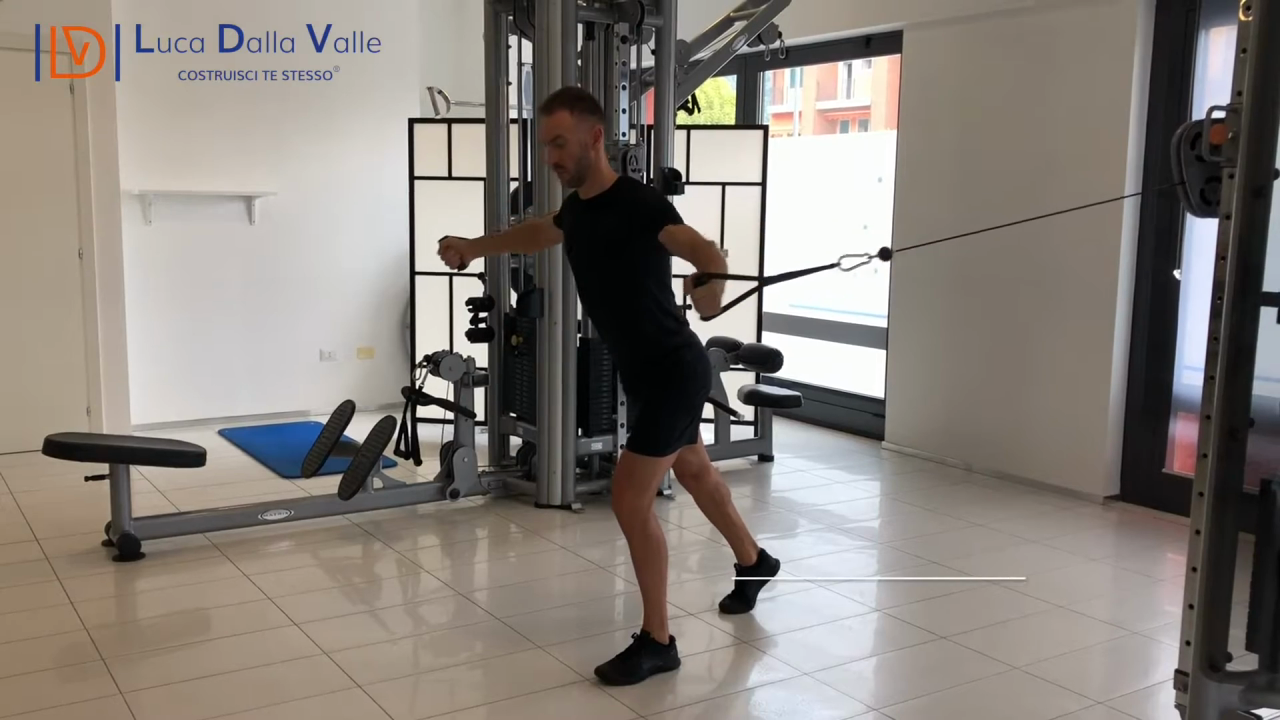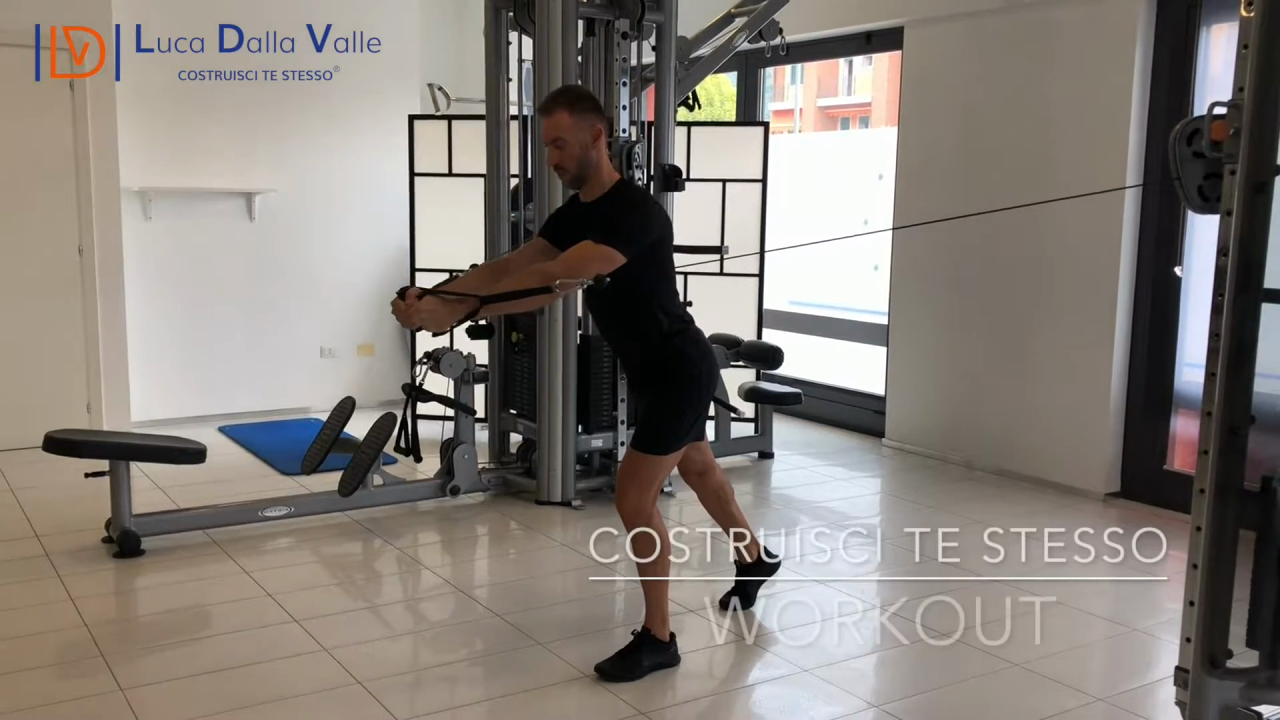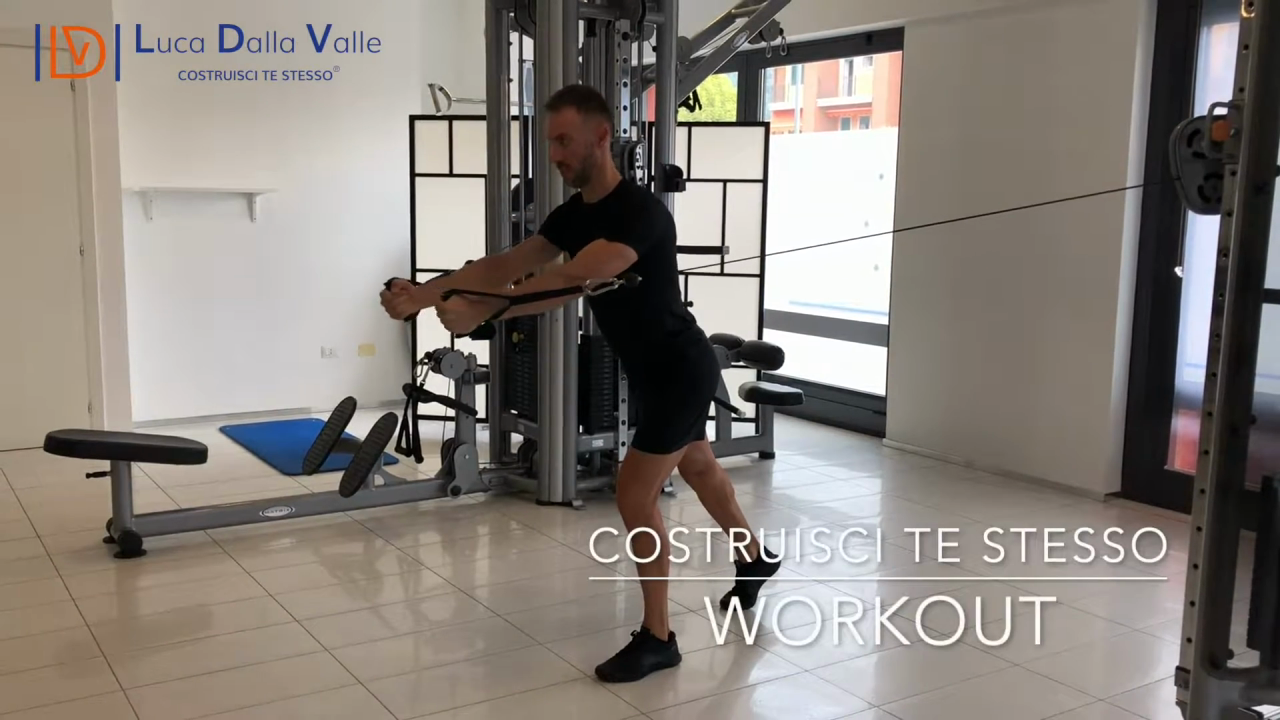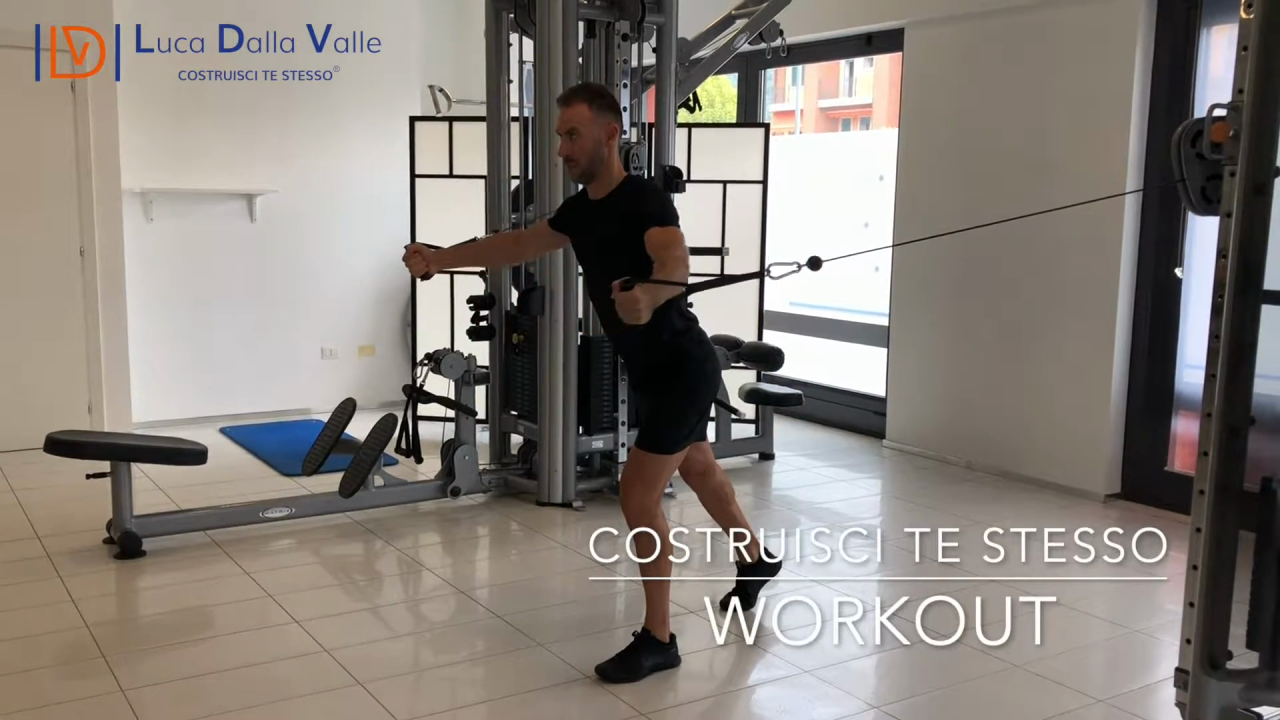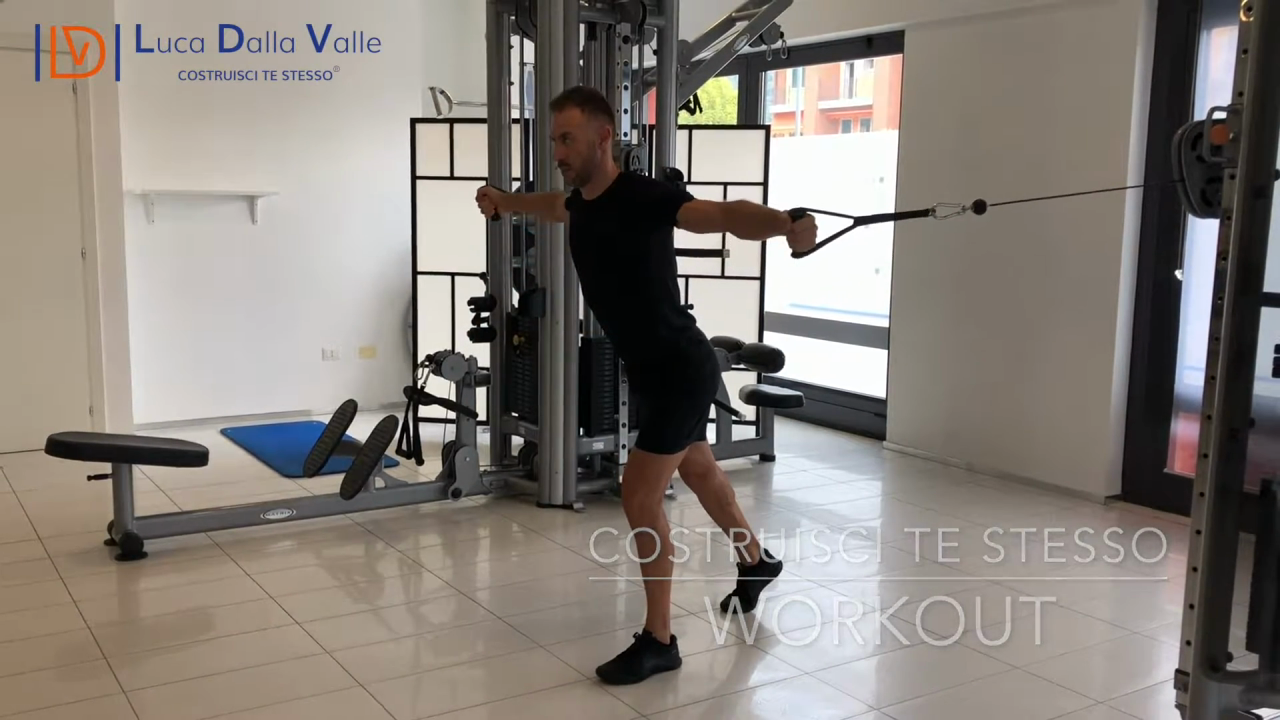
dt=1s
person 1, frame 1
left shoulder: (638, 203)
right shoulder: (580, 207)
left elbow: (697, 247)
right elbow: (540, 232)
left wrist: (711, 282)
right wrist: (474, 247)
left hip: (671, 370)
right hip: (642, 370)
left knee: (630, 499)
right knee: (693, 471)
left ankle: (657, 641)
right ankle: (754, 562)
person 1, frame 2
left shoulder: (635, 212)
right shoulder: (575, 214)
left elbow: (554, 281)
right elbow: (509, 267)
left wrist: (457, 311)
right wrist: (434, 299)
left hip: (680, 369)
right hip: (653, 369)
left knee: (634, 497)
right knee: (699, 469)
left ankle: (657, 637)
right ankle: (754, 559)
person 1, frame 3
left shoulder: (638, 211)
right shoulder: (573, 214)
left elbow: (576, 279)
right elbow: (504, 265)
left wrist: (481, 310)
right wrist: (422, 295)
left hip: (680, 368)
right hip: (649, 370)
left knee: (634, 495)
right knee: (698, 468)
left ankle: (657, 637)
right ankle: (755, 558)
person 1, frame 4
left shoulder: (644, 201)
right shoulder: (581, 207)
left elbow: (674, 258)
right elbow: (519, 245)
left wrist: (650, 292)
right wrist: (442, 259)
left hip: (682, 368)
right hip: (651, 370)
left knee: (638, 496)
right knee: (699, 470)
left ankle: (657, 639)
right ankle: (756, 561)
person 1, frame 5
left shoulder: (643, 198)
right shoulder: (583, 200)
left elbow: (724, 214)
left wrist: (784, 225)
right wrist: (507, 202)
left hip: (681, 369)
right hip: (650, 369)
left knee: (639, 496)
right knee: (699, 472)
left ankle: (658, 640)
right ankle: (756, 561)
